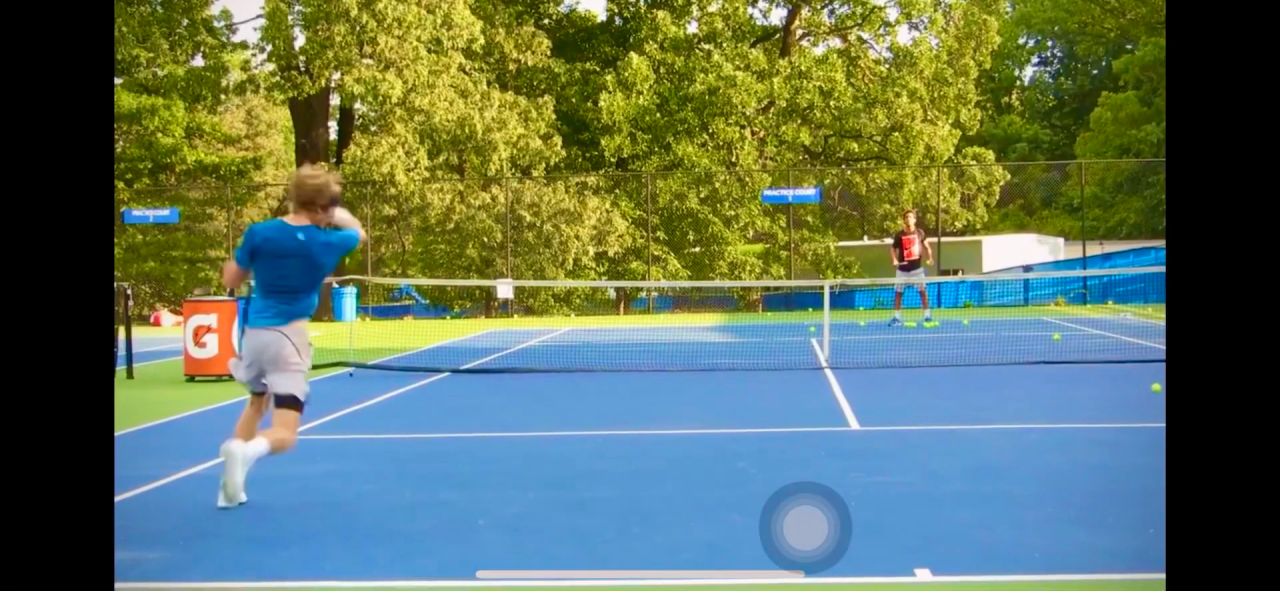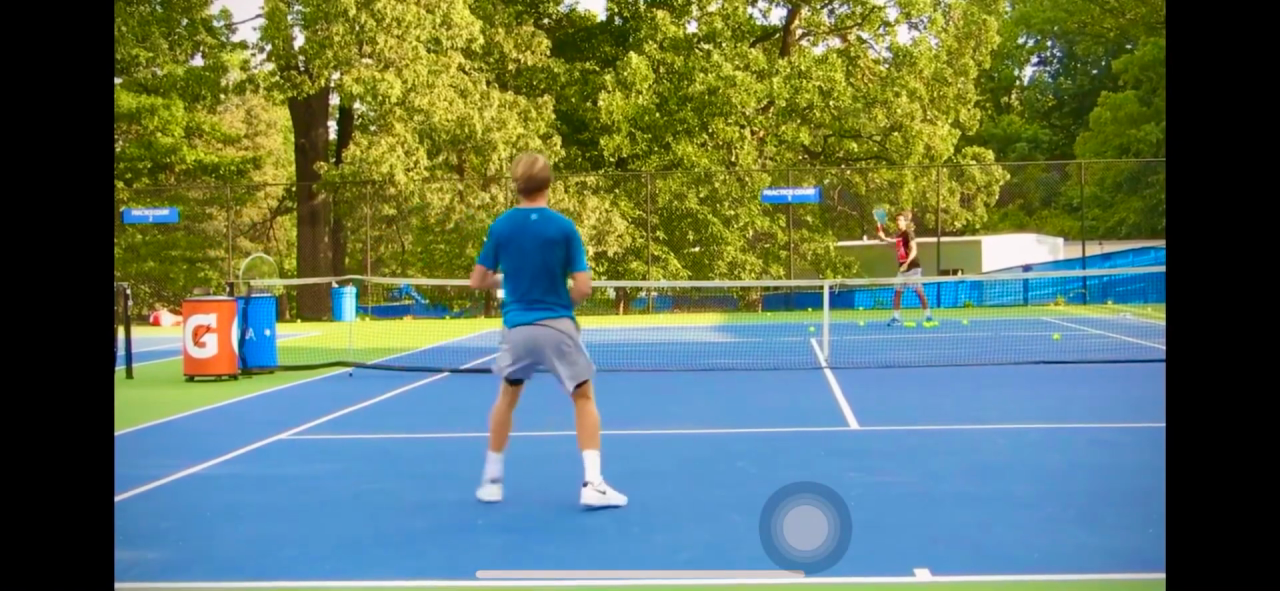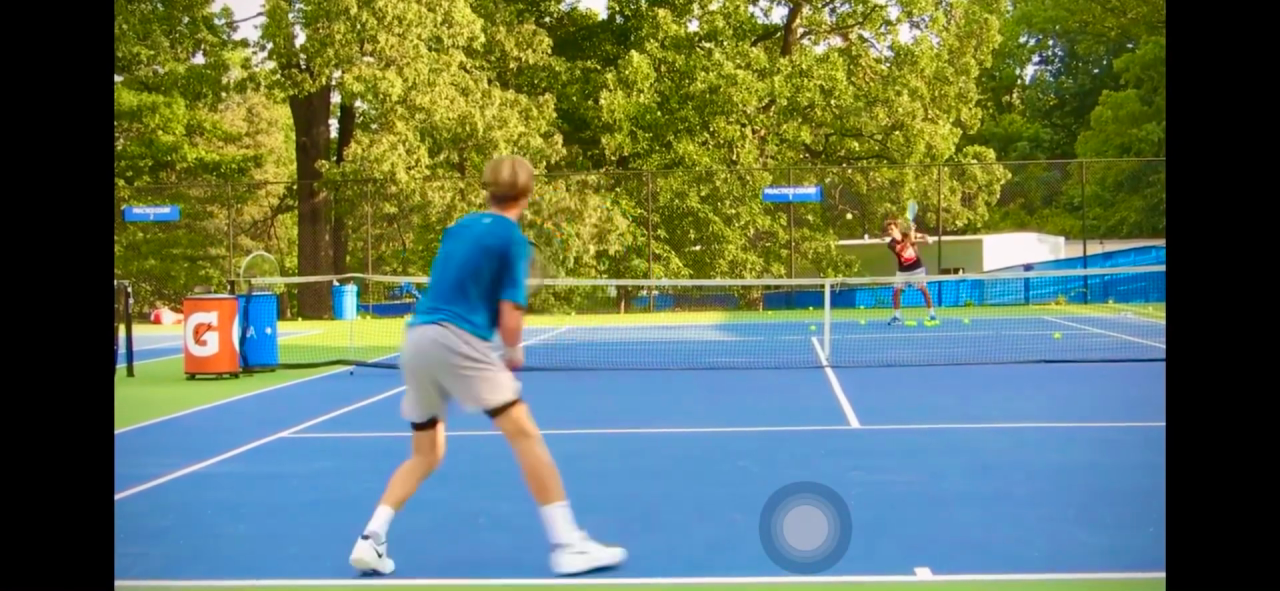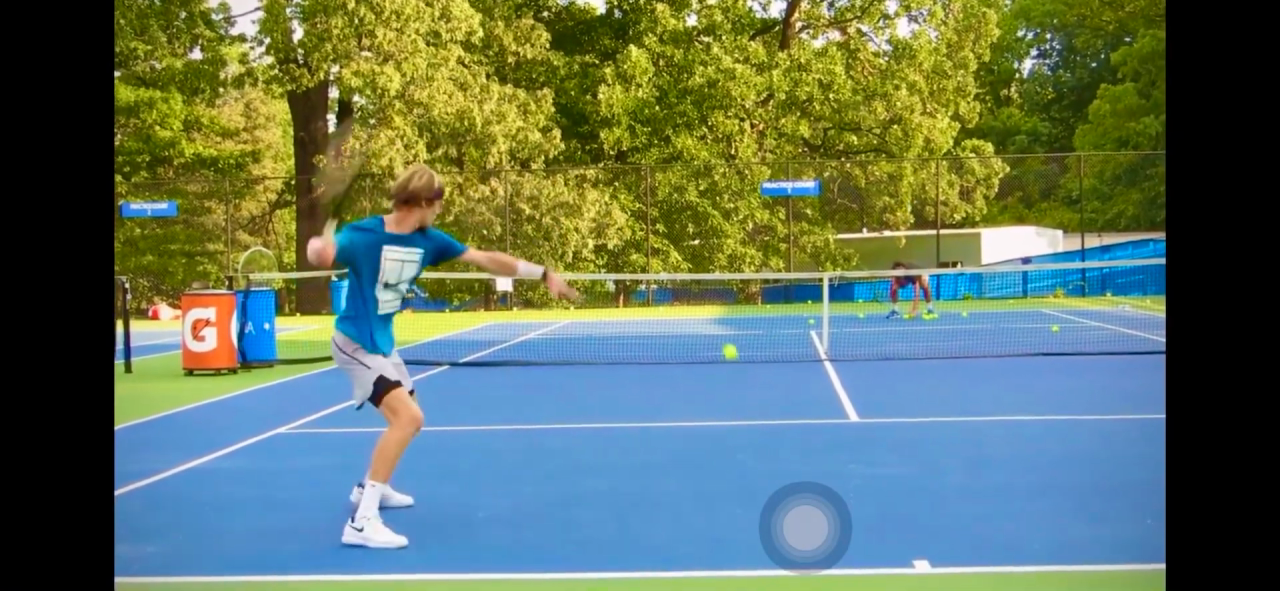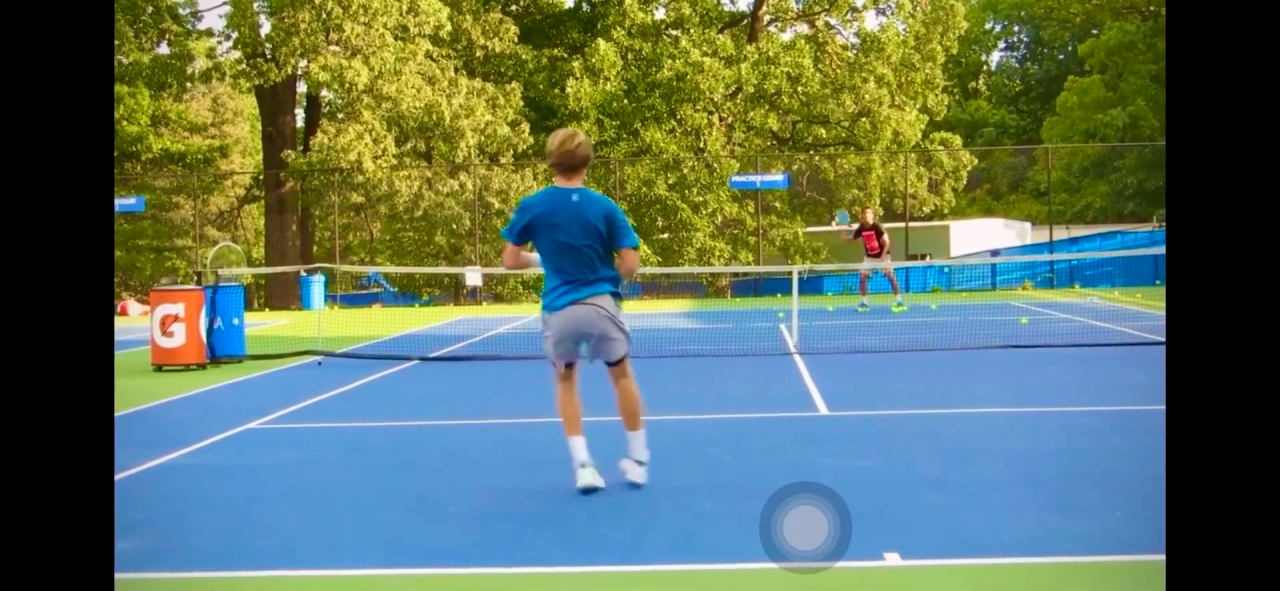
dt=1s
person 1, frame 1
left shoulder: (261, 234)
right shoulder: (323, 243)
left elbow: (230, 281)
right elbow: (359, 234)
right wrist: (340, 214)
left hip: (256, 335)
right hip: (287, 336)
left knee: (258, 404)
right knee: (282, 436)
left ankle: (230, 488)
right ankle: (242, 455)
person 1, frame 2
left shoulder: (500, 226)
right shoulder: (564, 227)
left elbow: (479, 280)
right elbow: (583, 287)
left hip: (517, 329)
right hip: (557, 327)
left knee: (507, 398)
right knee: (584, 399)
left ankle: (491, 481)
right ankle: (593, 484)
person 1, frame 3
left shoulder: (458, 227)
right shoulder: (513, 239)
right elbow: (508, 318)
right wrist: (514, 353)
left hip: (417, 339)
right hip: (459, 341)
left knee: (425, 455)
right knee: (526, 439)
left ankle: (372, 539)
right ankle: (568, 545)
person 1, frame 4
left shoulder: (427, 240)
right shoulder: (362, 235)
left elbow: (483, 259)
right elbow: (324, 255)
left wrist: (541, 273)
right wrist: (320, 248)
left hip: (380, 342)
right hip: (355, 342)
left knee: (403, 419)
right knee: (407, 418)
left ankle: (371, 488)
right ankle: (362, 522)
person 1, frame 5
left shoulder: (532, 206)
right shoulder: (605, 207)
left elbow: (510, 261)
right elbow: (630, 265)
left hip: (559, 311)
right hip: (602, 306)
left knee: (566, 381)
right knee: (622, 376)
left ankle: (583, 466)
right ankle: (637, 462)
